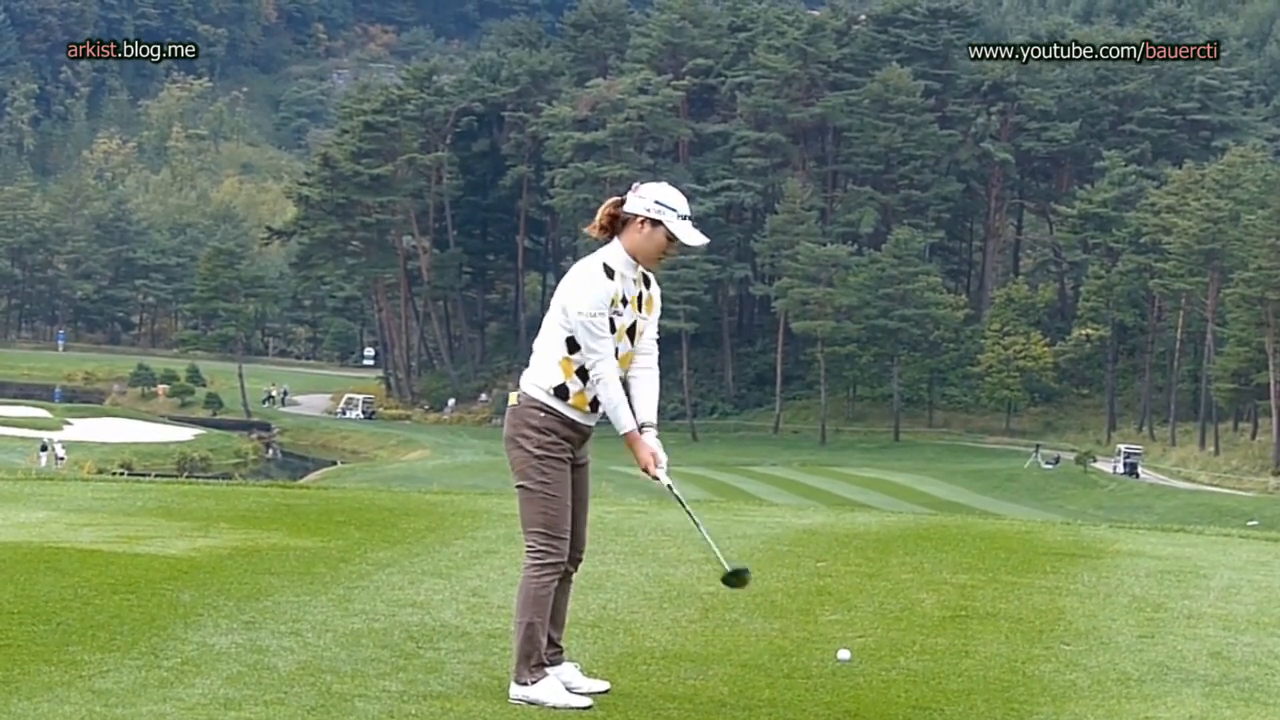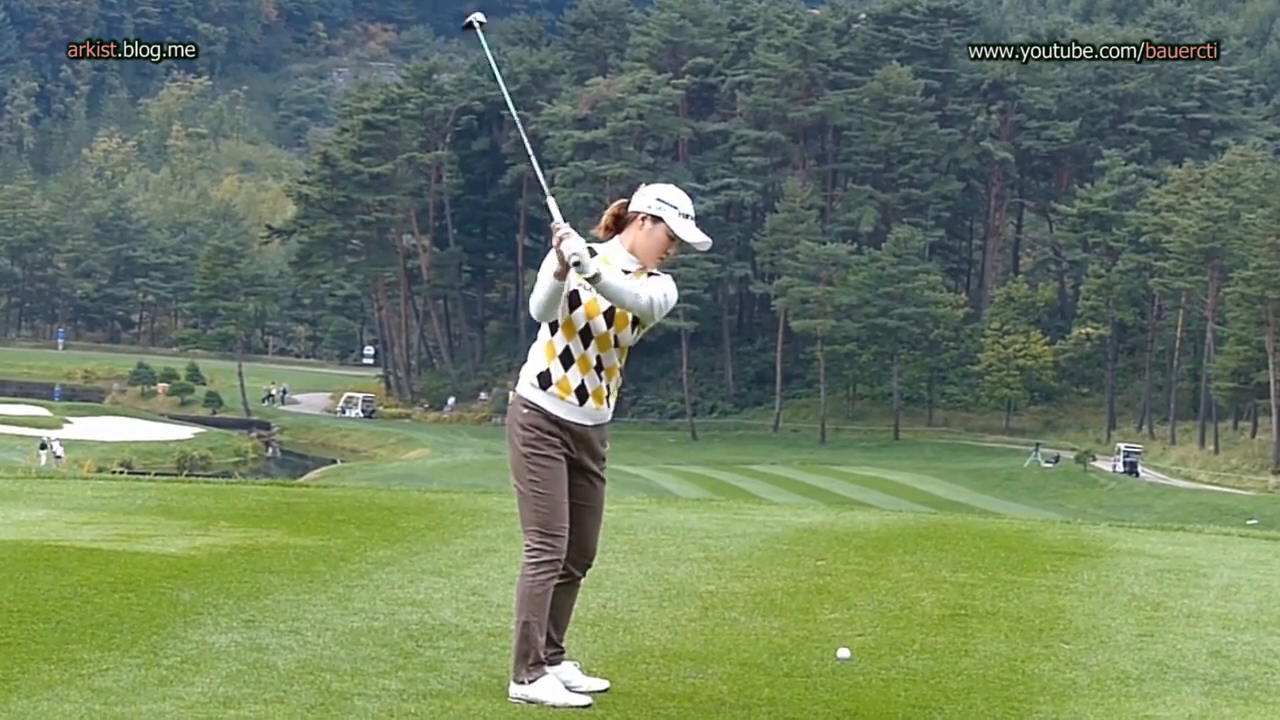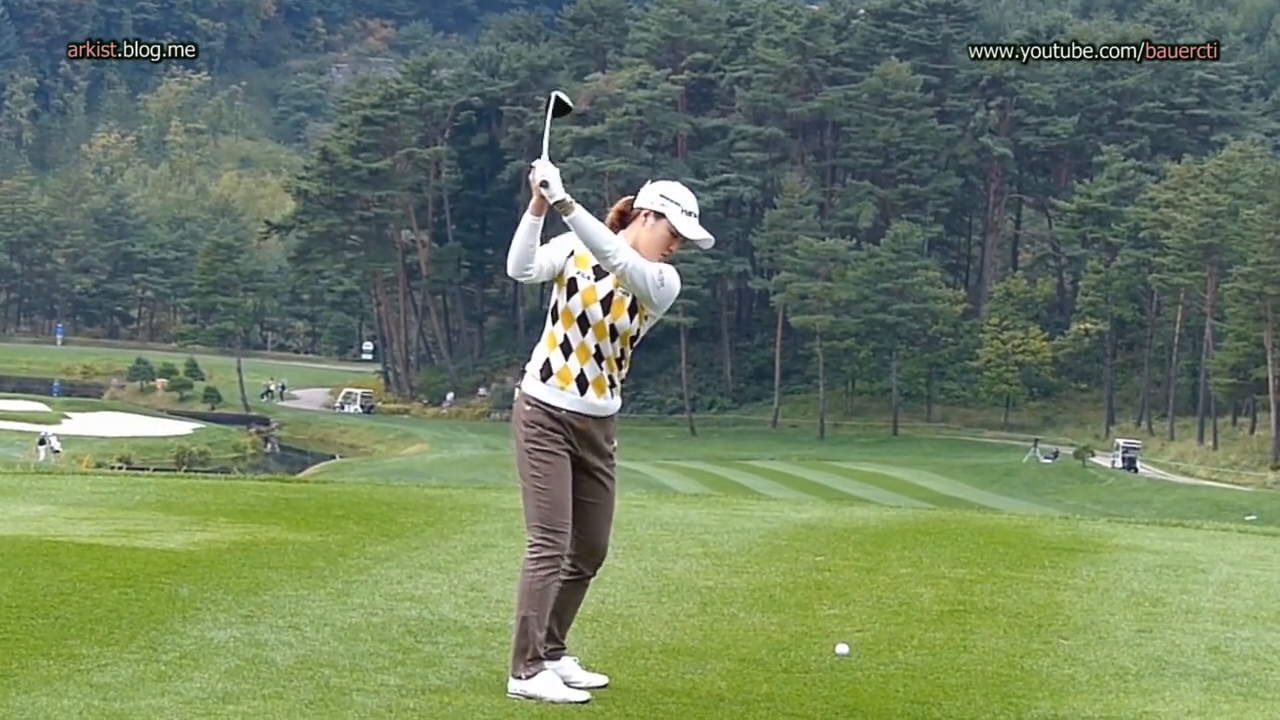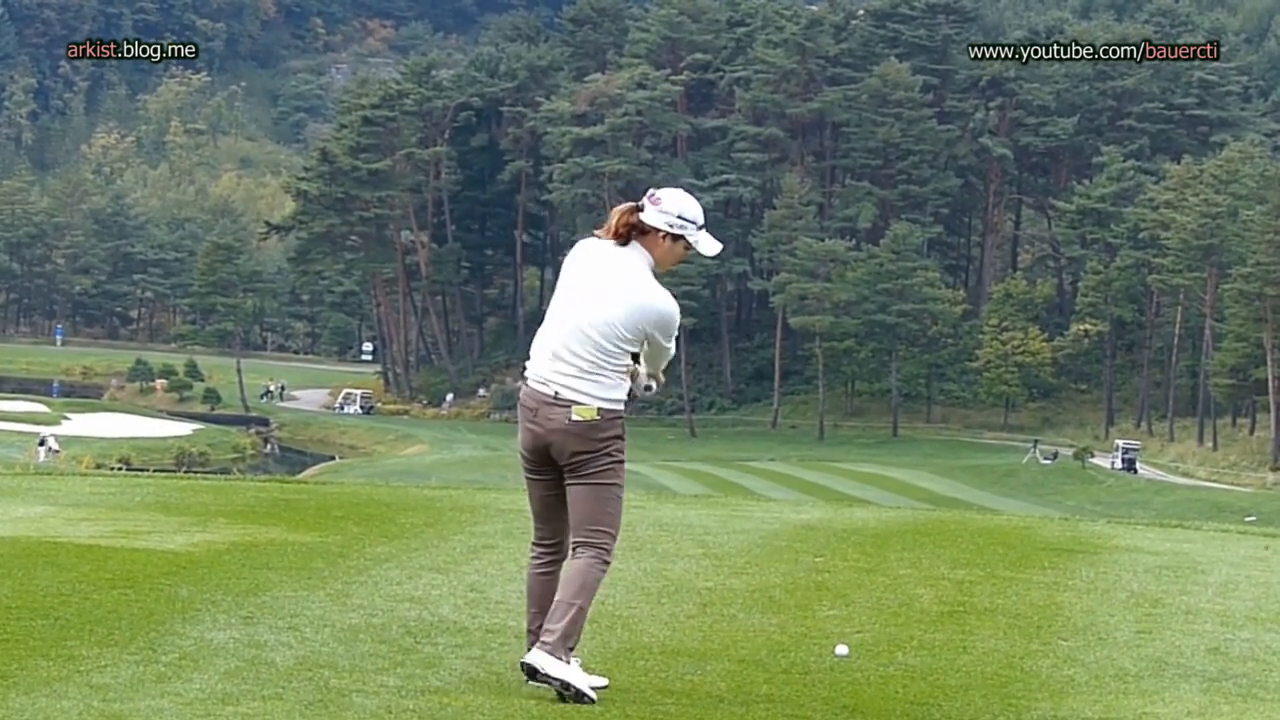
dt=0.4s
person 1, frame 1
left shoulder: (647, 289)
right shoulder: (590, 278)
left elbow: (643, 359)
right elbow: (600, 367)
left wrist: (649, 427)
right wrist: (633, 437)
left hip: (574, 429)
right hip: (540, 421)
left knee: (568, 554)
right knee: (547, 552)
left ankle: (551, 662)
right ankle: (527, 677)
person 1, frame 2
left shoulder: (661, 290)
right shoulder: (562, 255)
left elbow: (625, 296)
right elbow: (542, 310)
left wrist: (582, 260)
right wrist: (561, 268)
left hip: (592, 430)
right hip: (539, 418)
left knee: (579, 555)
right knee: (546, 550)
left ankle: (551, 661)
right ankle: (527, 675)
person 1, frame 3
left shoulder: (664, 283)
right shoulder: (568, 244)
left elbow: (615, 264)
right elbow: (520, 269)
left wrist: (564, 203)
right wrist: (537, 205)
left hip: (596, 426)
right hip: (544, 413)
left knee: (589, 549)
right knee: (551, 543)
left ankle: (551, 653)
right ankle: (526, 670)
person 1, frame 4
left shoulder: (584, 255)
right shoulder: (659, 302)
right elbow: (660, 355)
right wrist: (652, 363)
left hip: (537, 406)
right hip: (591, 425)
left knee: (548, 541)
right knee: (593, 547)
left ankle: (544, 652)
right ankle: (553, 647)
